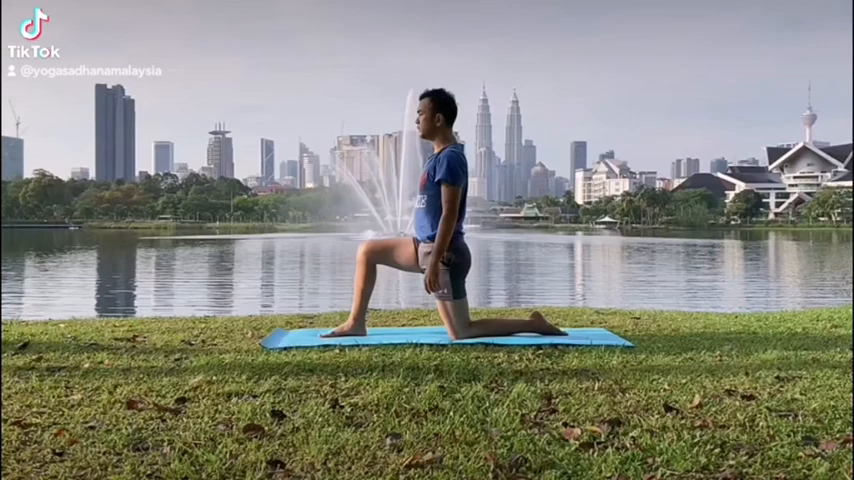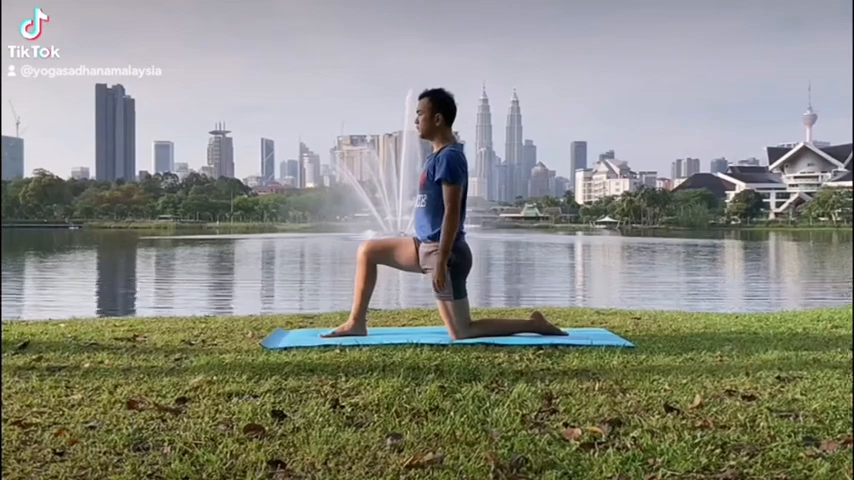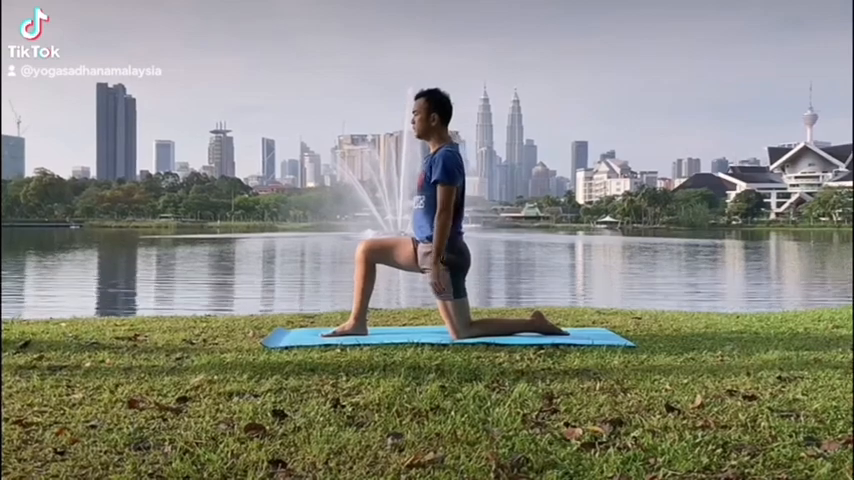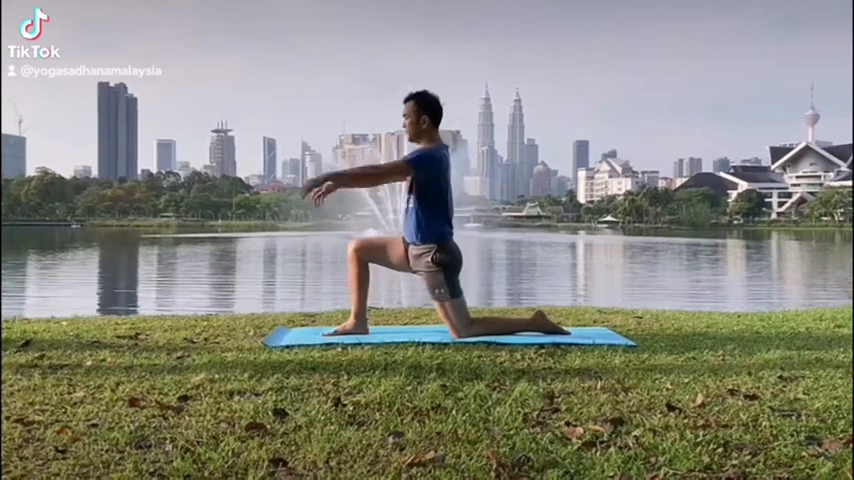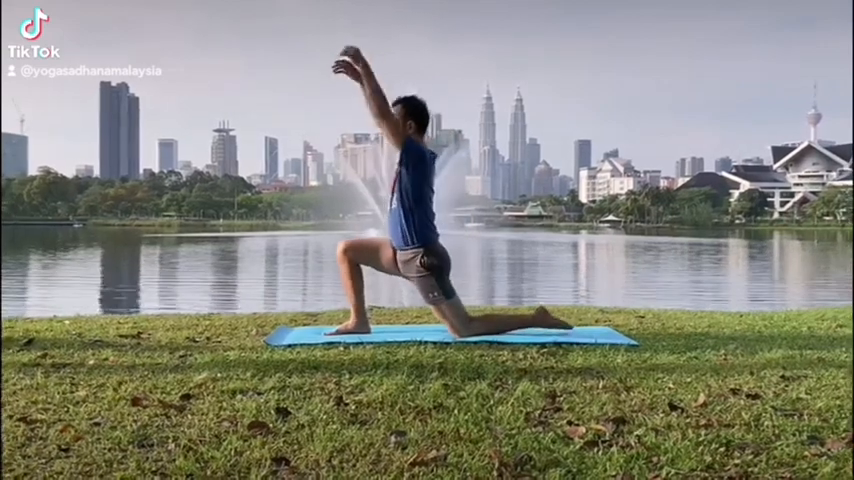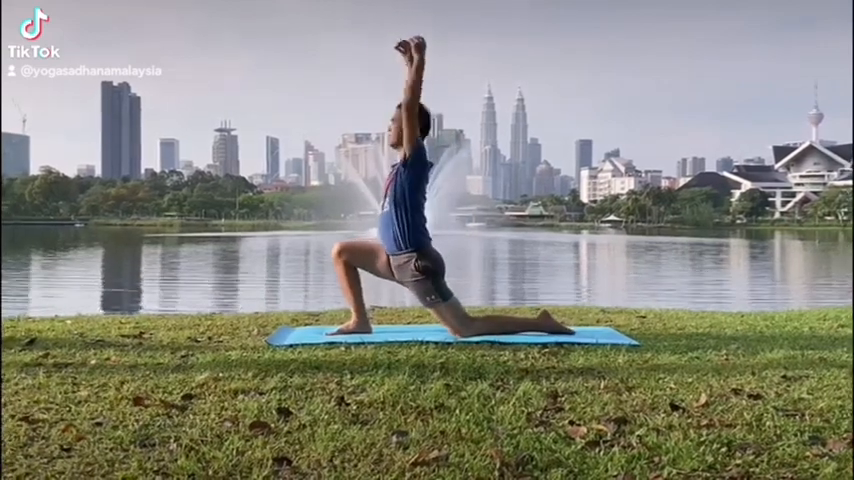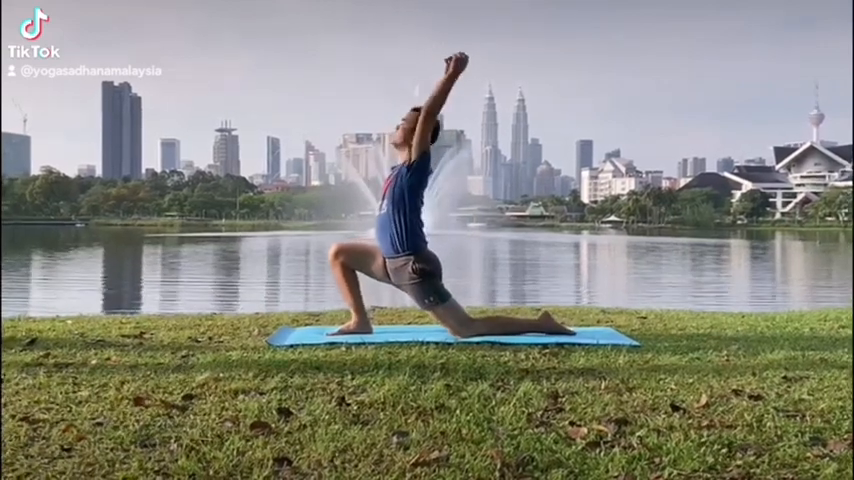
dt=0.4s
person 1, frame 1
left shoulder: (450, 158)
right shoulder: (440, 156)
left elbow: (449, 214)
left wrist: (433, 264)
left hip: (444, 252)
right hip: (426, 246)
left knee: (461, 332)
right knee: (367, 251)
left ankle: (532, 324)
right ankle: (356, 323)
person 1, frame 2
left shoulder: (450, 157)
right shoulder: (439, 155)
left elbow: (452, 213)
left wrist: (441, 263)
left hip: (442, 251)
right hip: (426, 246)
left knee: (462, 332)
right knee: (367, 251)
left ankle: (533, 324)
right ankle: (356, 323)
person 1, frame 3
left shoulder: (446, 158)
right shoulder: (437, 156)
left elbow: (444, 214)
left wrist: (436, 265)
right wrist: (424, 256)
left hip: (444, 253)
right hip: (426, 247)
left knee: (462, 332)
right knee: (365, 250)
left ankle: (533, 324)
right ankle: (357, 322)
person 1, frame 4
left shoulder: (429, 157)
right shoulder: (431, 155)
left elbow: (378, 174)
right elbow: (383, 174)
left wrist: (332, 177)
right wrist: (338, 181)
left hip: (435, 255)
right hip: (417, 247)
left knee: (463, 330)
right knee: (357, 249)
left ankle: (534, 323)
right ankle: (358, 321)
person 1, frame 5
left shoulder: (416, 155)
right shoulder: (414, 157)
left elbow: (382, 115)
right elbow: (385, 115)
left wrist: (362, 68)
right wrist: (361, 78)
left hip: (422, 259)
right hip: (403, 252)
left knee: (465, 328)
right knee: (346, 250)
left ankle: (537, 319)
right ankle: (358, 321)
person 1, frame 6
left shoulder: (414, 162)
right shoulder: (405, 164)
left elbow: (411, 110)
right elbow: (410, 109)
left wrist: (417, 64)
right wrist: (411, 64)
left hip: (416, 263)
right hip: (397, 257)
left knee: (466, 328)
right knee: (341, 252)
left ankle: (540, 323)
right ankle: (359, 321)
person 1, frame 7
left shoulder: (415, 167)
right shoulder: (404, 168)
left elbow: (428, 116)
right elbow: (427, 115)
left wrist: (452, 76)
right wrist: (448, 77)
left hip: (414, 266)
right hip: (393, 261)
left knee: (466, 329)
right knee: (339, 254)
left ankle: (540, 324)
right ankle: (360, 321)
